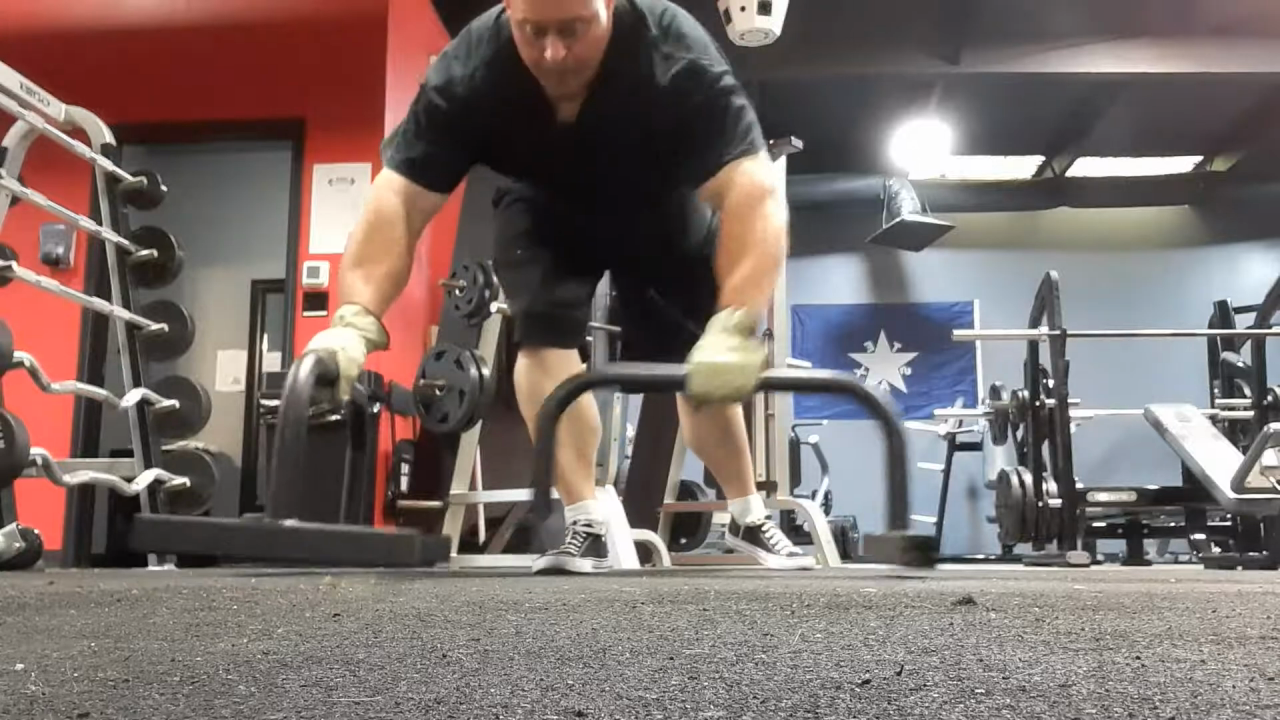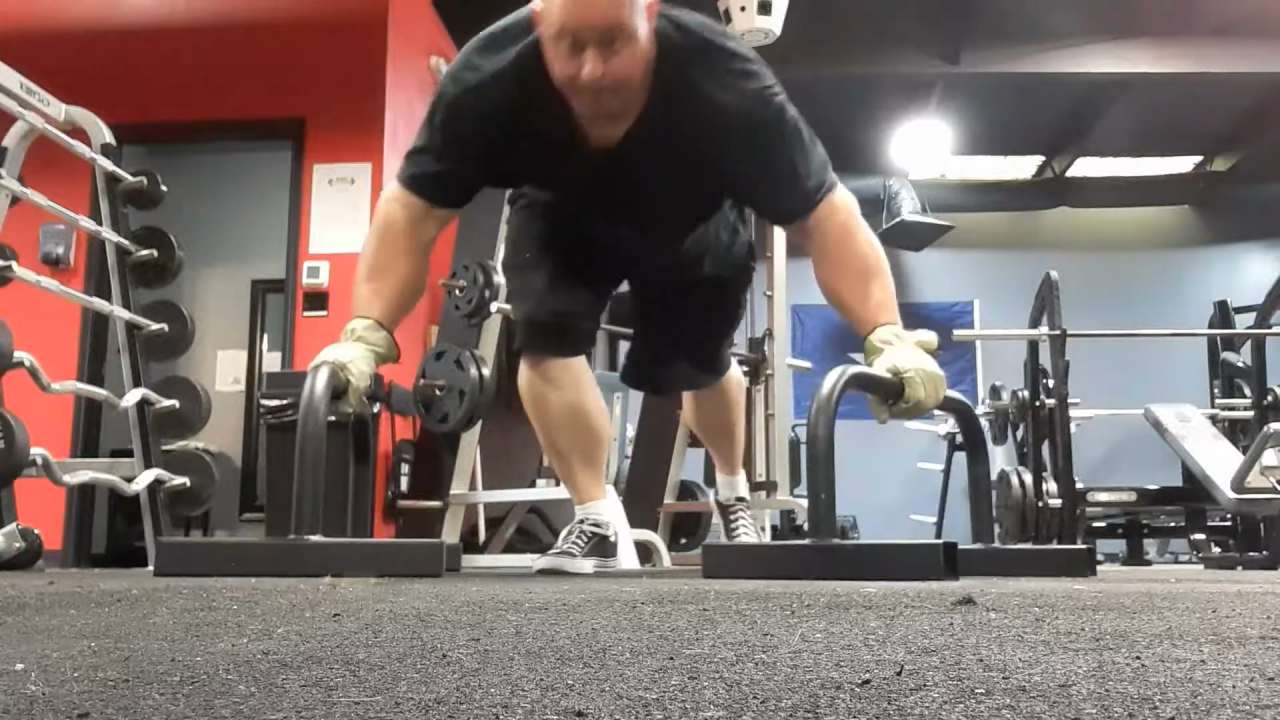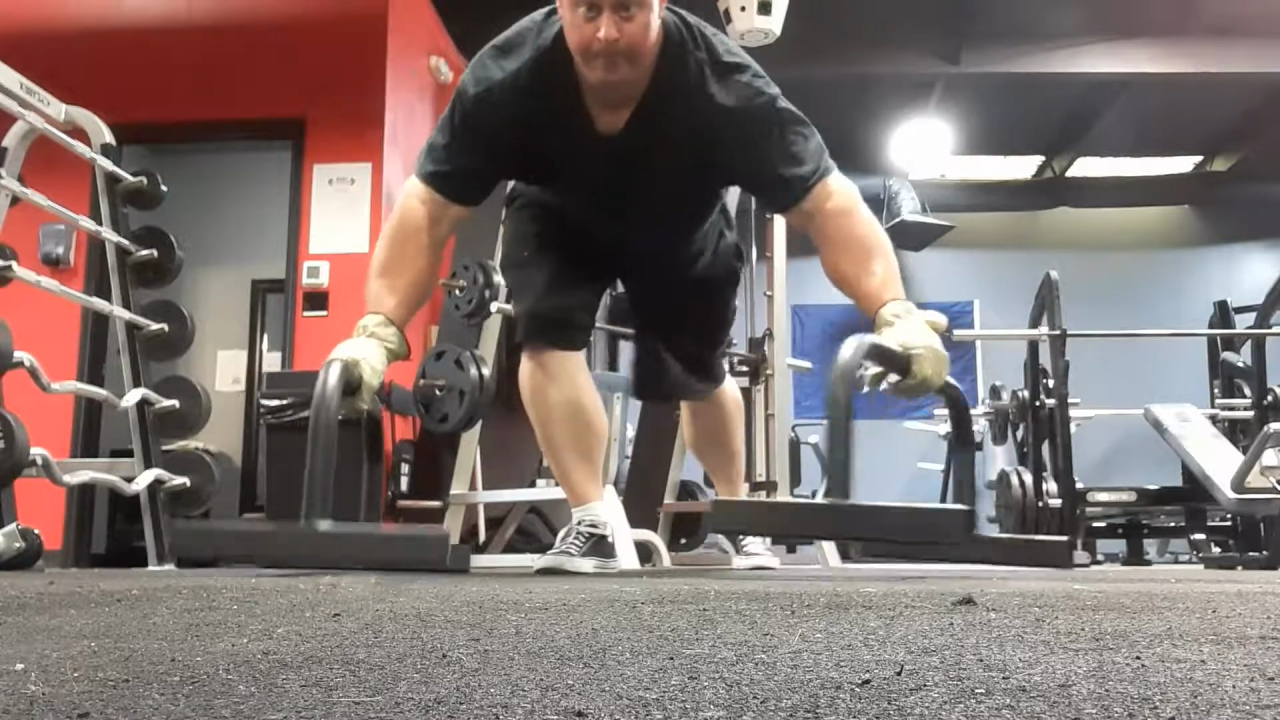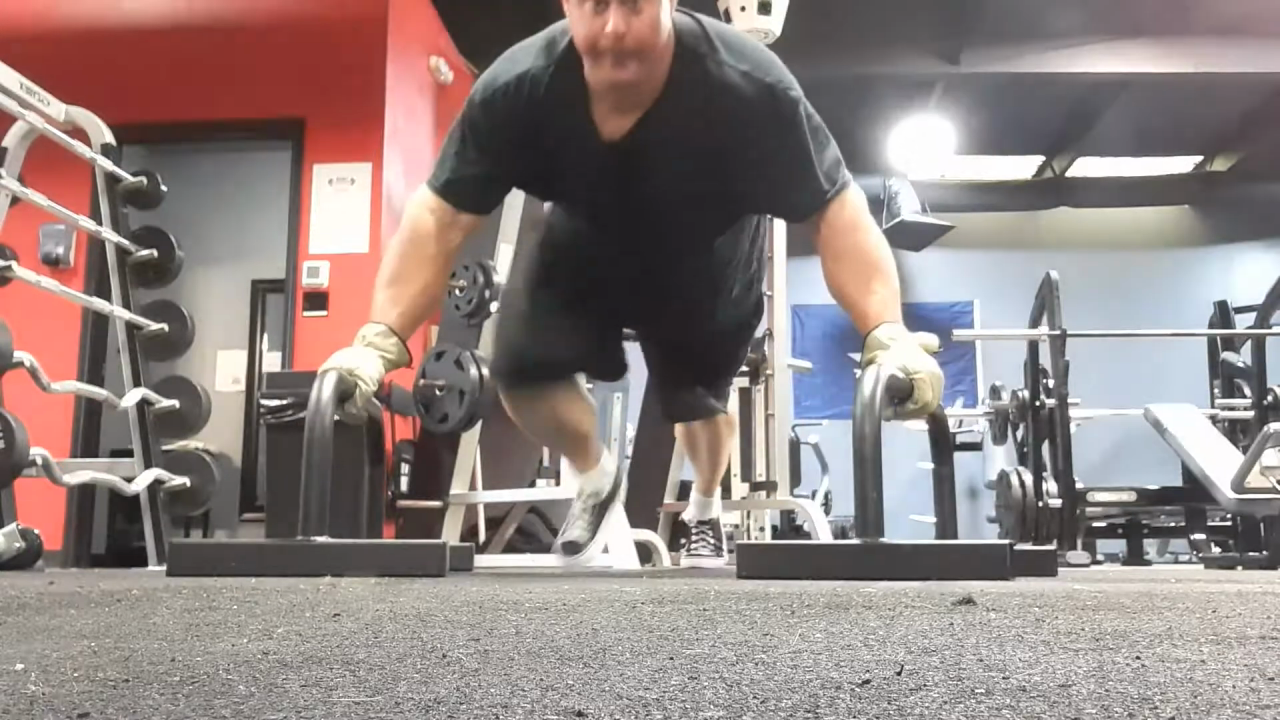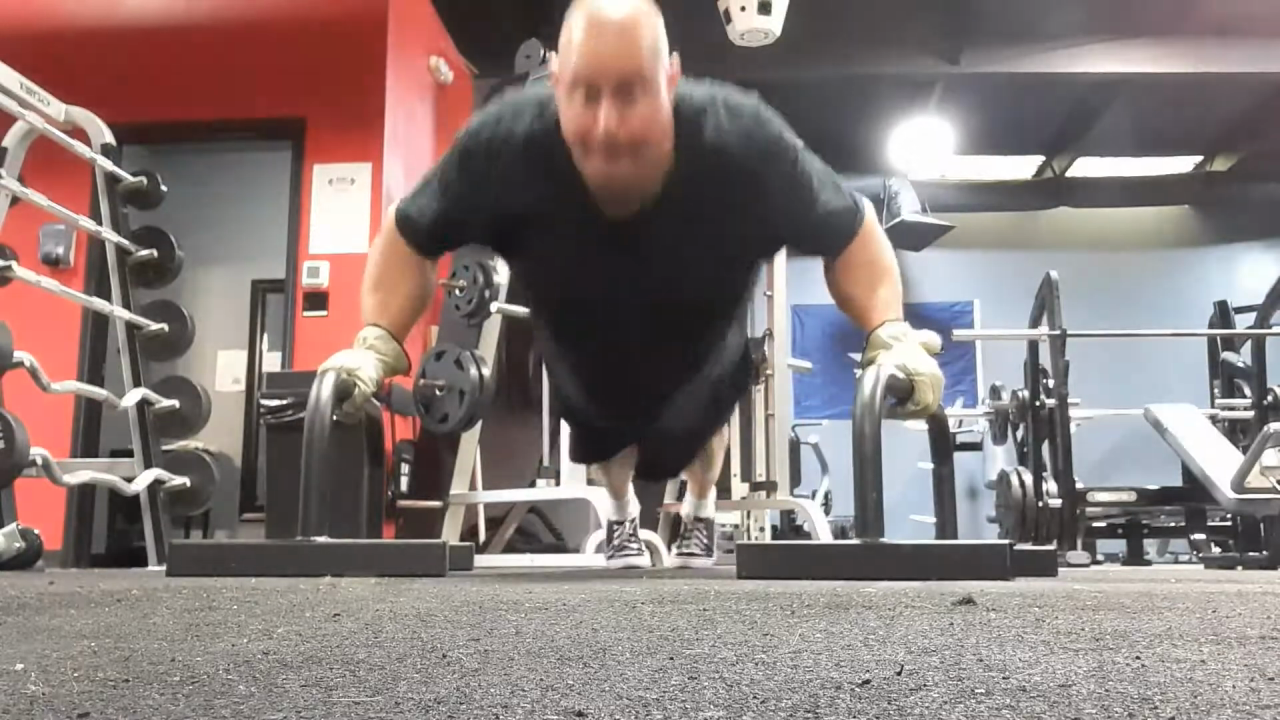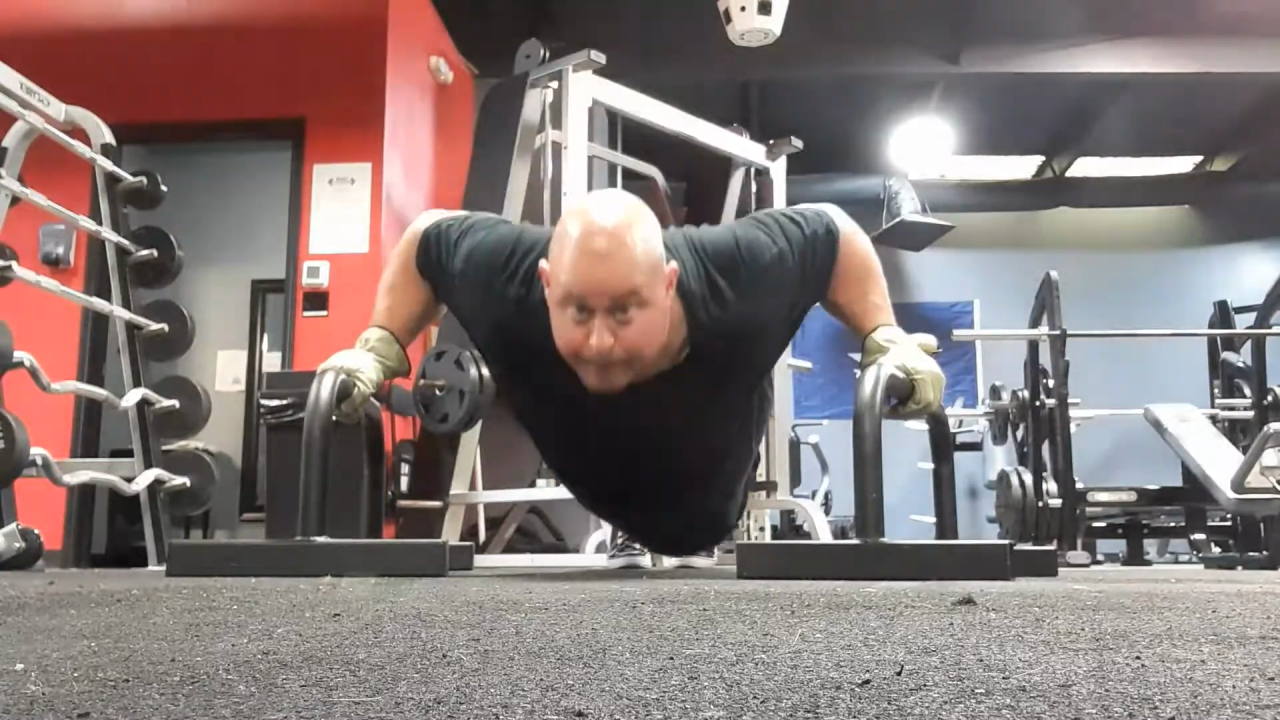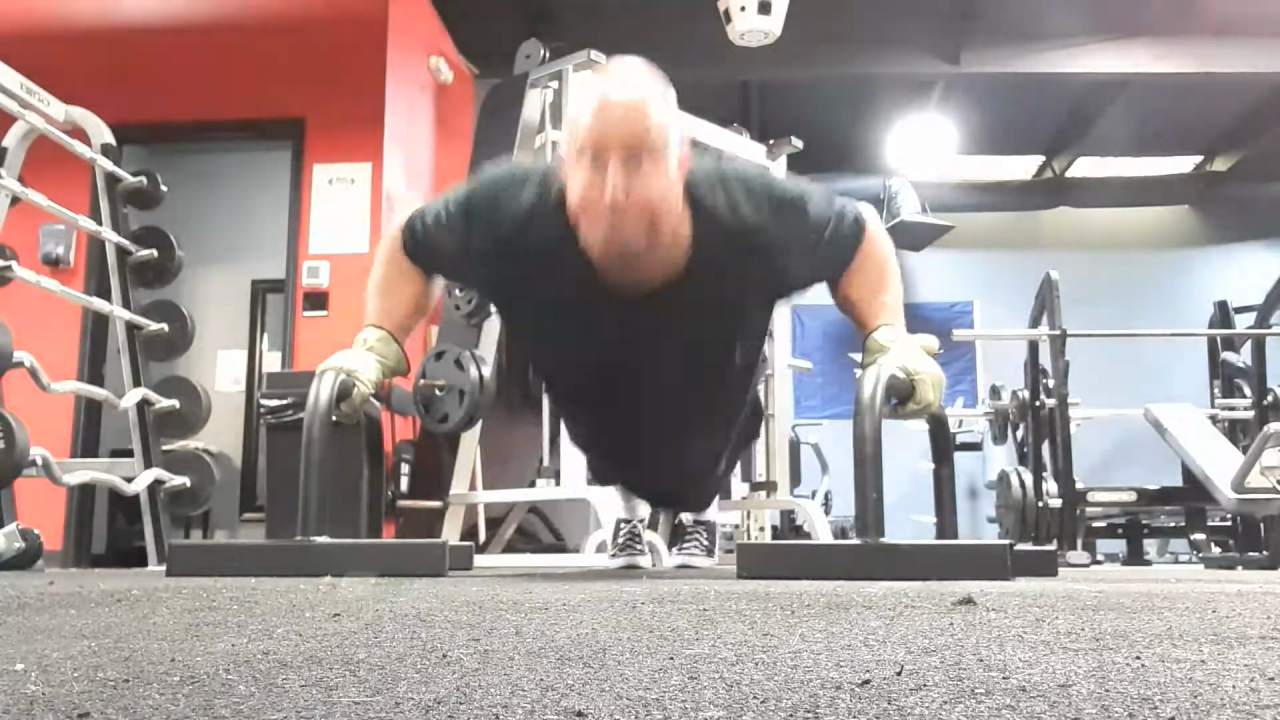
dt=0.5s
person 1, frame 1
left shoulder: (674, 55)
right shoulder: (468, 73)
left elbow: (749, 193)
right elbow: (400, 200)
left wrist: (735, 329)
right wrist: (354, 322)
left hip: (666, 213)
right hip: (547, 209)
left knee: (699, 362)
right knee: (543, 333)
left ankle: (749, 519)
right ankle: (585, 524)
person 1, frame 2
left shoulder: (726, 85)
right shoulder: (488, 80)
left elbow: (825, 217)
right elbow: (411, 214)
left wrist: (889, 339)
right wrist: (366, 336)
left hip: (693, 231)
right hip: (563, 221)
left knee: (703, 367)
right knee: (547, 339)
left ankle: (731, 490)
right ankle: (593, 523)
person 1, frame 3
left shoulder: (725, 80)
right shoulder: (506, 76)
left elbow: (825, 202)
right elbow: (428, 208)
left wrist: (896, 314)
right wrist: (378, 331)
left hip: (682, 230)
right hip: (560, 221)
left knee: (700, 373)
right knee: (548, 335)
right ankle: (590, 525)
person 1, frame 4
left shoulder: (743, 80)
right shoulder: (518, 84)
left elbow: (835, 211)
right elbow: (441, 218)
left wrist: (889, 336)
right wrist: (379, 341)
left hip: (707, 254)
right hip: (589, 243)
left knee: (700, 396)
right knee: (524, 371)
left ankle: (704, 513)
right ankle: (595, 476)
person 1, frame 5
left shoulder: (742, 143)
right shoulder: (503, 143)
left elbow: (849, 231)
right elbow: (409, 234)
left wrist: (893, 339)
right wrist: (373, 349)
left hip: (698, 352)
right hip: (583, 351)
left knee: (689, 442)
right knee: (605, 448)
left ankle: (697, 517)
right ankle: (621, 524)
person 1, frame 6
left shoulder: (738, 279)
right shoulder: (505, 281)
left elbow: (832, 233)
right elbow: (425, 240)
left wrist: (888, 341)
right wrist: (378, 349)
left ankle: (697, 537)
right ankle: (627, 530)
person 1, frame 7
left shoulder: (753, 212)
right shoulder: (509, 211)
left elbow: (856, 232)
right elbow: (413, 246)
left wrist: (888, 340)
right wrist: (377, 347)
left hip: (708, 409)
right hip: (596, 403)
left knee: (696, 485)
left ankle: (700, 523)
right ankle: (629, 524)
